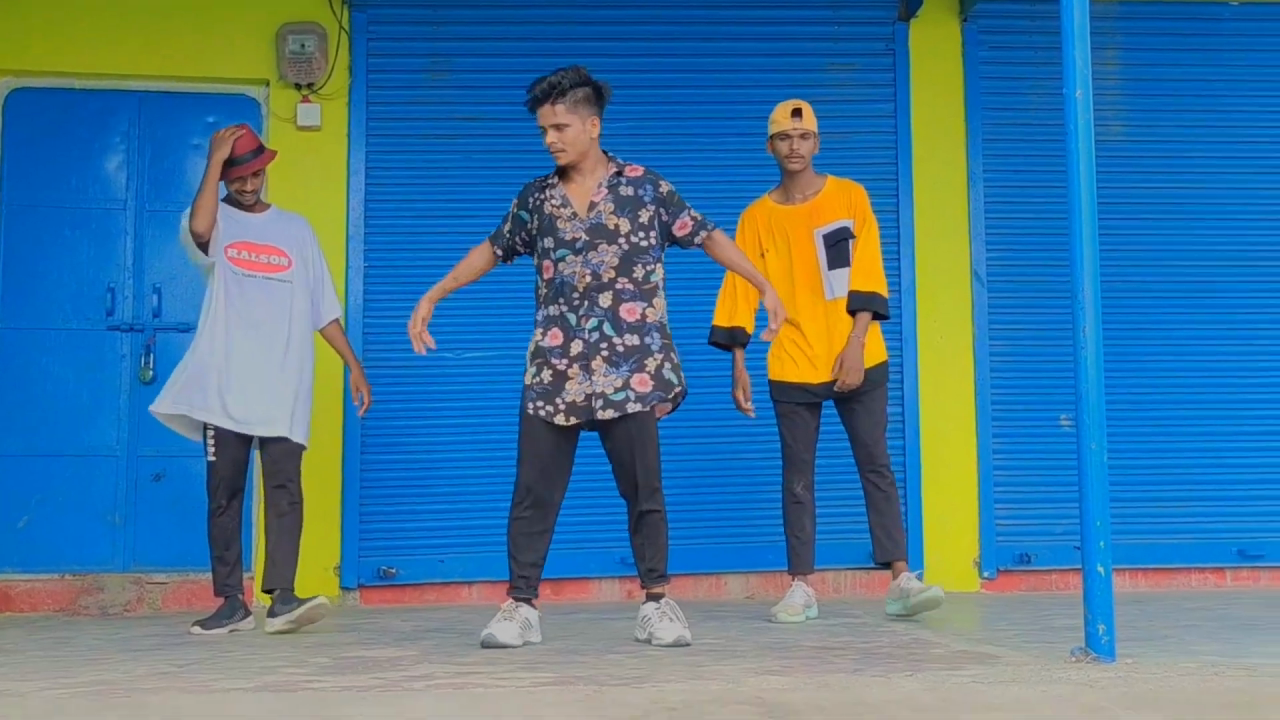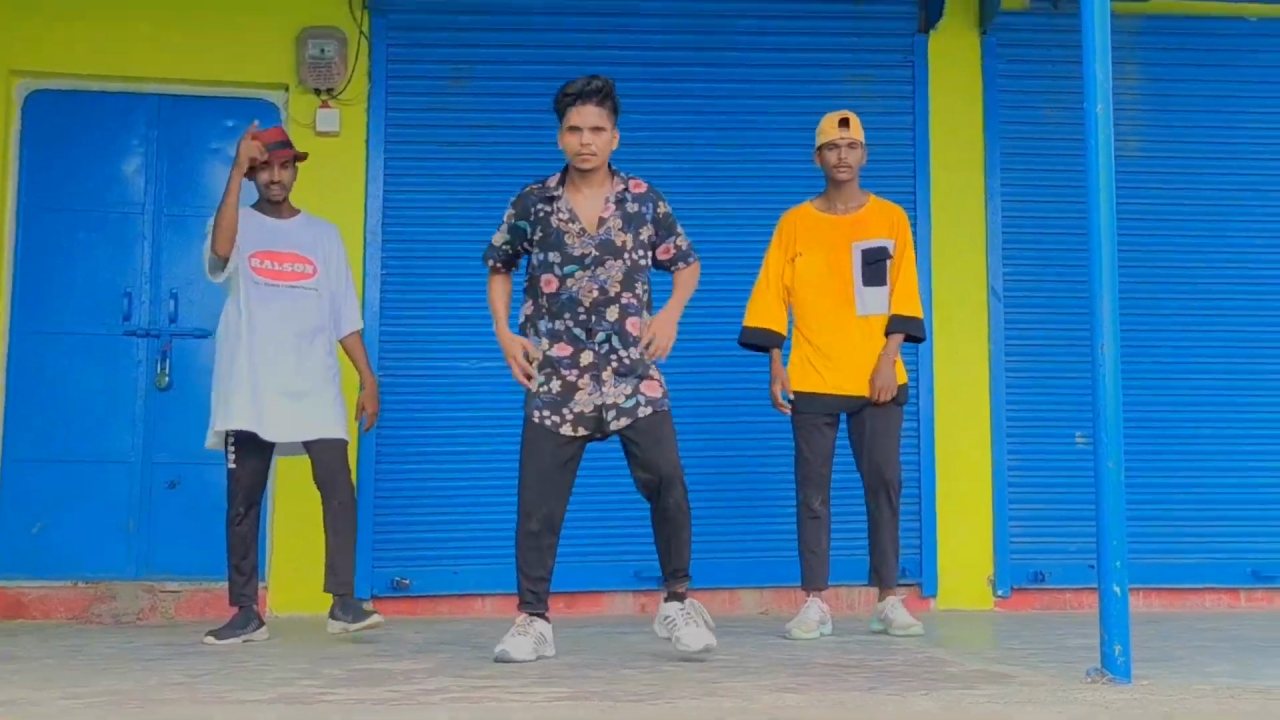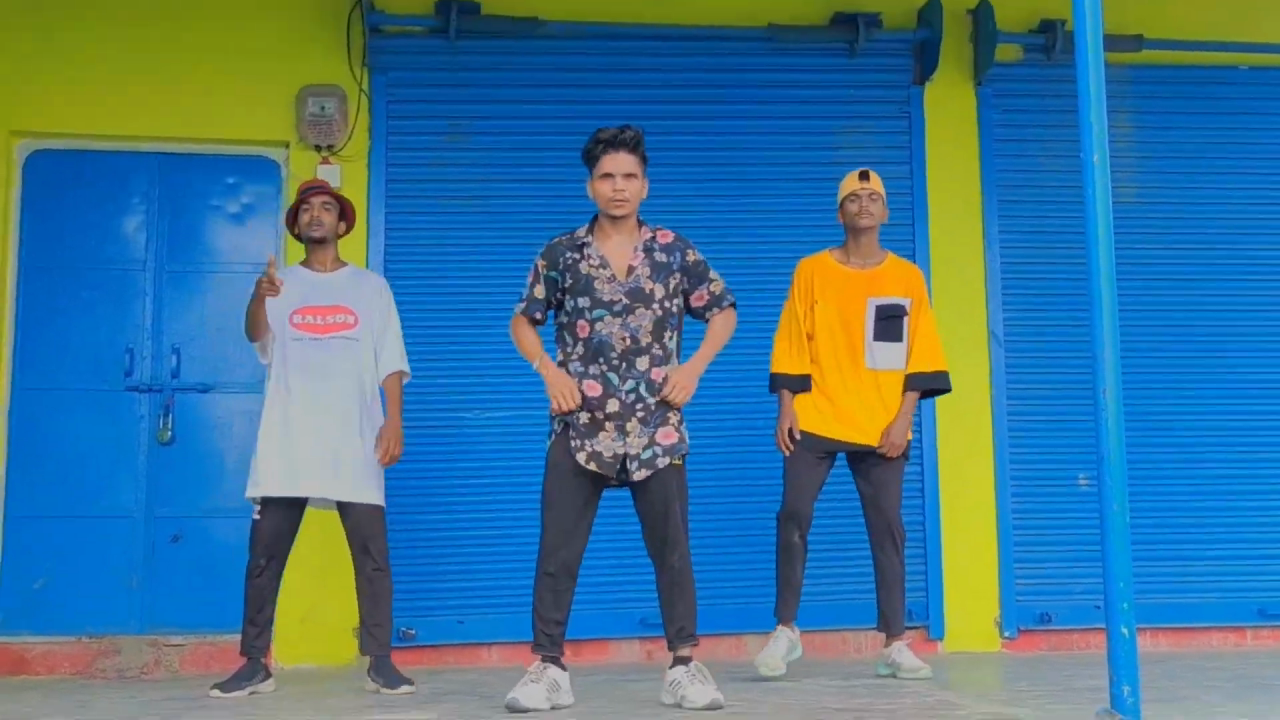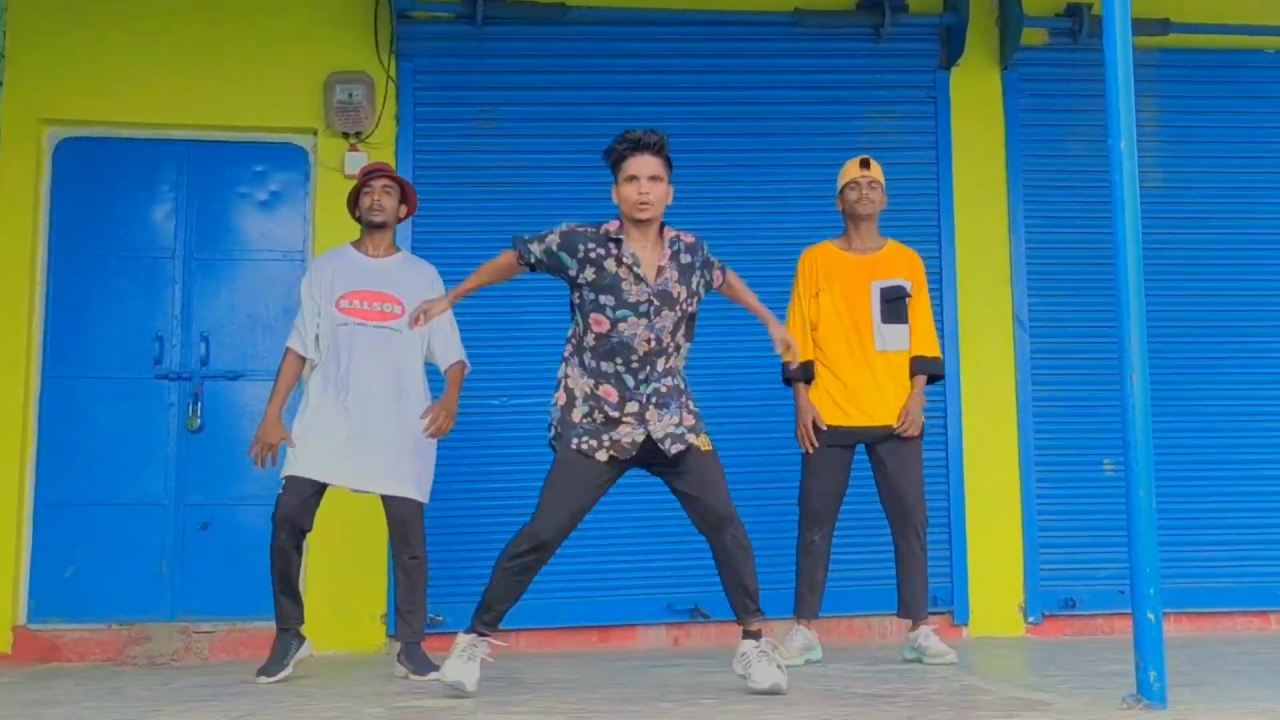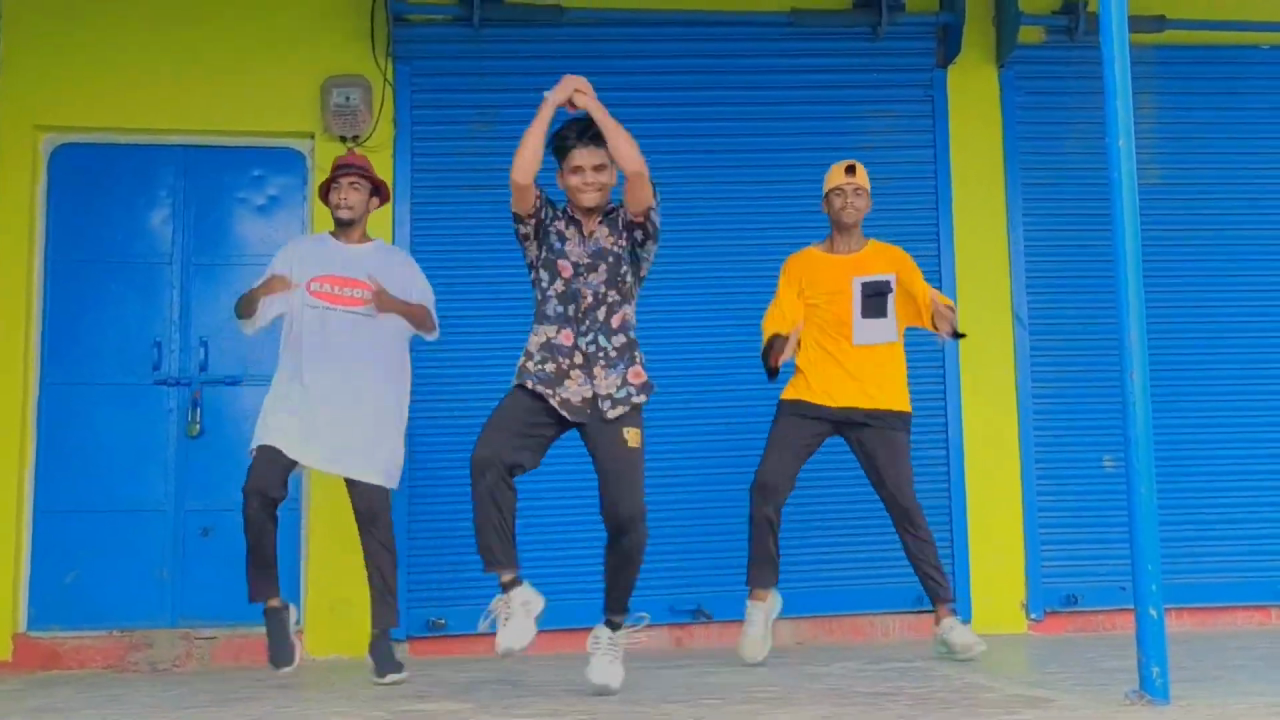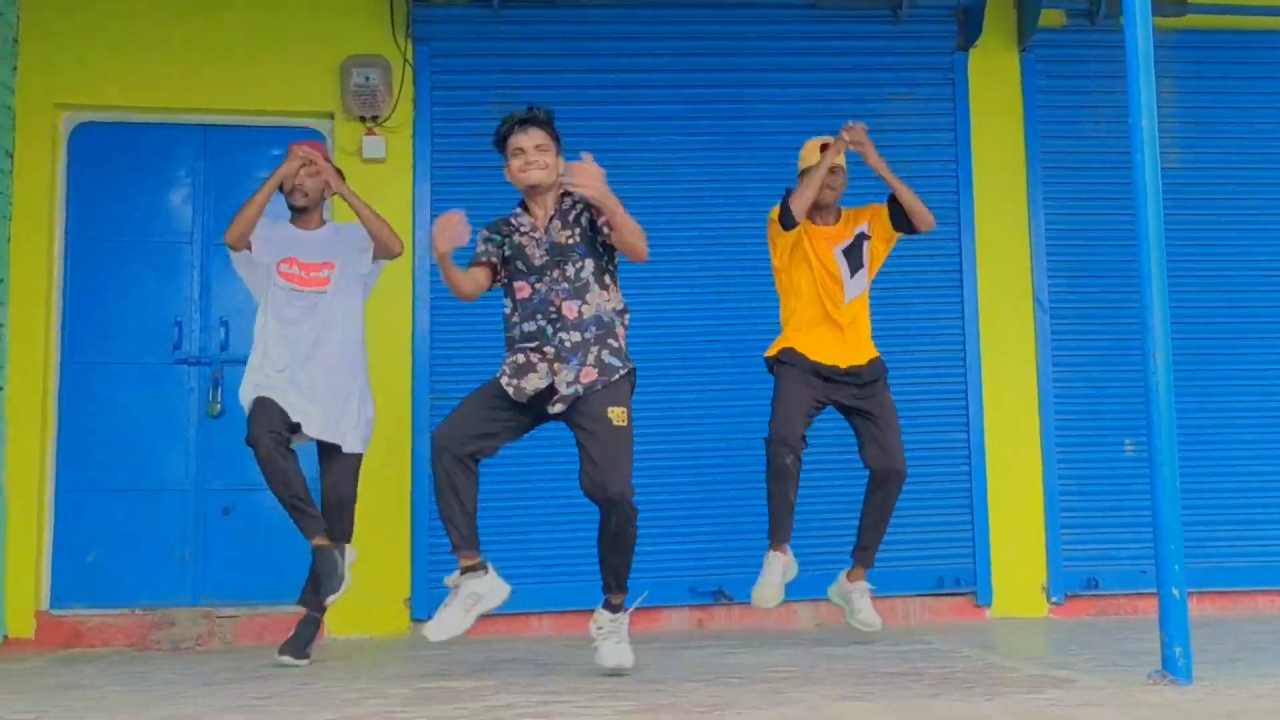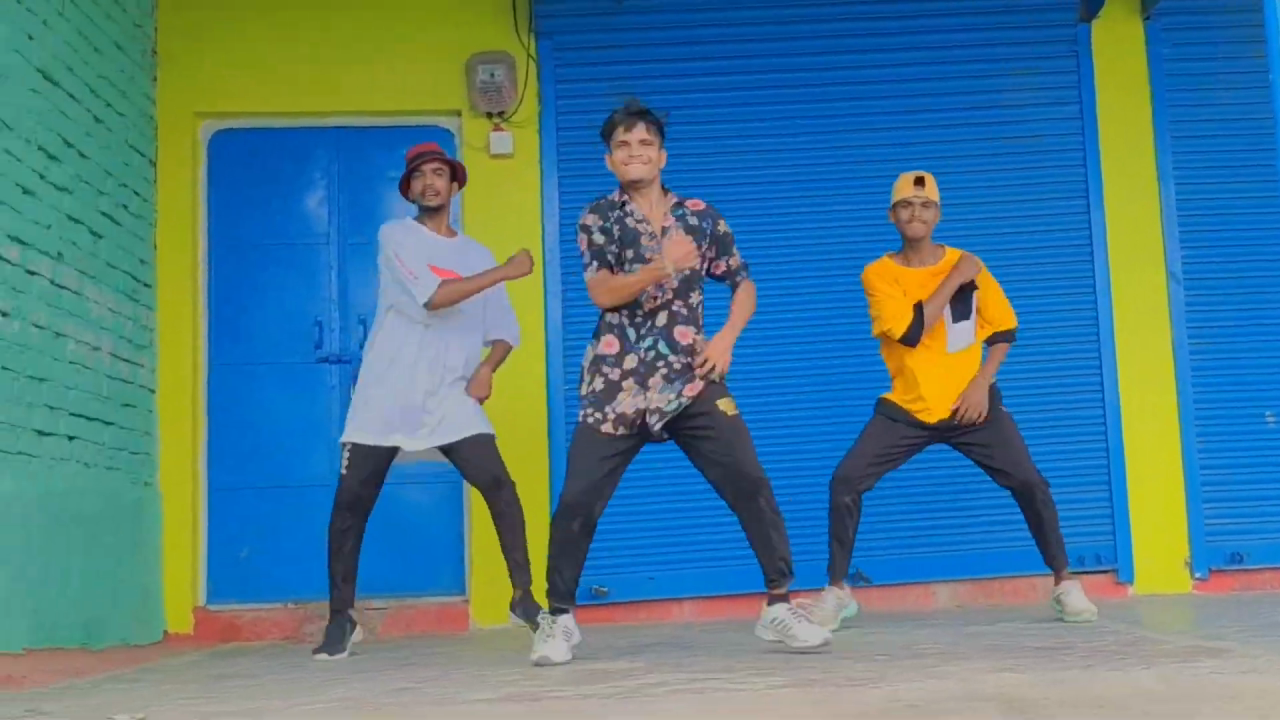
dt=0.3s
person 1, frame 1
left shoulder: (645, 186)
right shoulder: (535, 196)
left elbow: (707, 237)
right elbow: (491, 250)
left wrist: (764, 286)
right wrist: (433, 296)
left hip: (628, 363)
right hip: (554, 365)
left knee: (641, 487)
right knee: (534, 491)
left ankle: (655, 602)
right ankle: (521, 606)
person 1, frame 2
left shoulder: (645, 201)
right shoulder: (531, 203)
left elbow: (686, 264)
right elbow: (498, 269)
left wrist: (670, 313)
right wrist: (504, 332)
left hip: (632, 371)
right hip: (557, 377)
left knee: (665, 479)
right knee: (538, 504)
left ankle: (677, 600)
right ankle: (533, 619)
person 1, frame 3
left shoulder: (675, 251)
right shoulder: (559, 254)
left elbow: (723, 311)
right elbow: (522, 321)
left wrist: (693, 367)
right wrist: (549, 372)
left hip: (655, 422)
right hip: (578, 422)
left knee: (671, 546)
right knee: (558, 546)
left ankle: (682, 666)
right ankle: (548, 669)
person 1, frame 4
left shoulder: (687, 251)
right shoulder: (580, 243)
left elbow: (721, 278)
right elbow: (516, 259)
left wrist: (771, 321)
right wrist: (449, 298)
left hip: (669, 417)
right hip: (595, 420)
left knee: (722, 520)
right knee: (545, 533)
left ankle: (753, 642)
right ankle: (476, 639)
person 1, frame 5
left shoulder: (636, 220)
right shoulder: (542, 222)
left elbow: (640, 178)
right elbow: (519, 176)
left wrist: (595, 107)
right wrist: (553, 102)
left hip: (615, 383)
right hip: (547, 375)
left knee: (626, 512)
right knee: (488, 464)
left ankle: (611, 629)
right ankle: (512, 590)
person 1, frame 6
left shoulder: (593, 213)
right shoulder: (501, 233)
left elbow: (638, 250)
right elbow: (468, 289)
left wrist: (603, 197)
right wrist: (443, 256)
left hip: (598, 372)
right hip: (527, 373)
left knee: (611, 492)
right knee: (449, 442)
left ankle: (612, 614)
right ankle: (474, 578)
person 1, frame 7
left shoulder: (697, 216)
right shoulder: (596, 220)
left elbow: (742, 285)
right elbow: (604, 294)
left wrist: (726, 338)
right wrist: (660, 266)
left hip: (690, 381)
right hip: (618, 386)
left knee: (748, 486)
right knee: (577, 504)
left ankle: (781, 605)
right ankle: (558, 618)
person 2, frame 1
left shoulder: (297, 229)
right shoulder: (210, 218)
left elbow: (322, 307)
right elbow: (201, 232)
left wrist: (353, 364)
right wrist: (215, 158)
left hip: (285, 385)
right hip: (225, 383)
left knee: (285, 488)
right knee: (224, 491)
left ankle: (282, 598)
right ankle: (232, 601)
person 2, frame 2
left shoulder: (325, 235)
right shoulder: (234, 223)
left elbow: (345, 316)
right elbow: (220, 253)
left wrist: (368, 378)
right wrist: (237, 168)
left hip: (314, 389)
right hip: (250, 391)
left knee: (338, 485)
right knee: (243, 499)
left ankle: (343, 601)
right ankle: (246, 612)
person 2, frame 3
left shoulder: (371, 287)
right shoulder: (280, 286)
left elbow: (393, 364)
right elbow: (254, 340)
left wrist: (394, 420)
right wrist: (259, 297)
left hip: (355, 443)
right hip: (287, 444)
left knee: (371, 550)
right knee: (265, 548)
left ankle: (380, 660)
right ankle: (255, 662)
person 2, frame 4
left shoulder: (424, 276)
right shoulder: (325, 269)
left elbow: (451, 351)
right elbow: (299, 347)
left wrist: (450, 396)
right wrist: (272, 413)
left hip: (400, 429)
right hip: (326, 423)
left knee: (410, 537)
right knee: (288, 520)
left ankle: (411, 647)
right ankle: (289, 635)
person 2, frame 5
left shoulder: (397, 262)
right shoulder: (302, 255)
left elbow: (428, 323)
right elbow: (246, 313)
left wrist: (393, 302)
right wrist: (260, 292)
left hip: (367, 413)
right hip: (299, 405)
left knee: (373, 522)
right knee: (259, 492)
left ankle: (382, 638)
right ankle: (273, 607)
person 2, frame 6
left shoulder: (352, 242)
right shoulder: (265, 238)
left elbow: (394, 246)
right elbow: (232, 237)
left wrist: (342, 189)
right wrist: (278, 174)
left hip: (338, 393)
right hip: (276, 383)
left knee: (337, 506)
right knee: (265, 438)
left ankle: (310, 619)
right ankle: (326, 545)
person 2, frame 7
left shoulder: (477, 248)
right shoulder: (396, 236)
left elbow: (503, 332)
right elbow: (433, 299)
left wrist: (484, 370)
right wrist: (501, 274)
left hip: (450, 397)
right hip: (387, 392)
left knee: (500, 490)
right knee: (352, 501)
left ankle: (527, 601)
right ankle: (341, 616)
person 3, frame 1
left shoulder: (852, 197)
right shoulder: (757, 217)
left elbow: (869, 275)
right elbow: (740, 292)
left wrist: (857, 342)
right wrist: (738, 366)
left hip: (860, 359)
right hip: (793, 366)
left knee: (876, 462)
right knee: (798, 473)
left ankle: (902, 578)
right ankle: (801, 585)
person 3, frame 2
left shoulder: (891, 217)
right shoulder: (795, 222)
left elbow: (904, 296)
right elbow: (772, 295)
left wrist: (889, 358)
right wrist: (776, 365)
left hip: (878, 376)
right hip: (814, 378)
left knee: (884, 482)
right knee: (812, 487)
left ankle: (887, 599)
right ankle: (815, 602)
person 3, frame 3
left shoulder: (908, 277)
right shoulder: (811, 270)
left elbow: (922, 353)
right elbow: (792, 343)
left wrist: (905, 417)
right wrist: (786, 407)
left hip: (881, 427)
right hip: (814, 421)
left knee: (888, 528)
right knee: (795, 514)
left ankle: (894, 645)
right ankle: (785, 631)
person 3, frame 4
left shoulder: (908, 261)
right shoulder: (815, 260)
left elbow: (921, 337)
right elbow: (799, 337)
left wrist: (917, 398)
right wrist: (802, 401)
left hip: (892, 413)
right hip: (830, 414)
left knee: (909, 515)
right knee: (816, 519)
left ankle: (919, 630)
right ankle: (805, 629)
person 3, frame 5
left shoulder: (893, 260)
right shoulder: (801, 264)
left elbow: (928, 305)
right elbow: (781, 322)
left wrist: (942, 314)
right wrist: (779, 350)
left hip: (879, 405)
right hip: (812, 399)
left knee: (905, 507)
right knee: (767, 488)
left ankle: (945, 617)
right ankle: (762, 596)
person 3, frame 6
left shoulder: (866, 221)
right shoulder: (787, 227)
left elbow: (925, 222)
right elbow: (796, 206)
left wrist: (871, 156)
right wrist: (835, 147)
left hip: (860, 366)
right hip: (802, 360)
left knee: (890, 468)
right knee: (784, 440)
left ankle: (856, 580)
right ankle: (779, 553)
person 3, frame 7
left shoulder: (966, 263)
right shoulder: (877, 273)
left elbow: (1001, 326)
right elbow: (914, 329)
left wrist: (984, 382)
right wrist: (953, 280)
left hip: (966, 404)
right hip: (905, 410)
left knee: (1030, 484)
right knee: (846, 480)
left ankle: (1063, 582)
right ankle: (837, 591)
